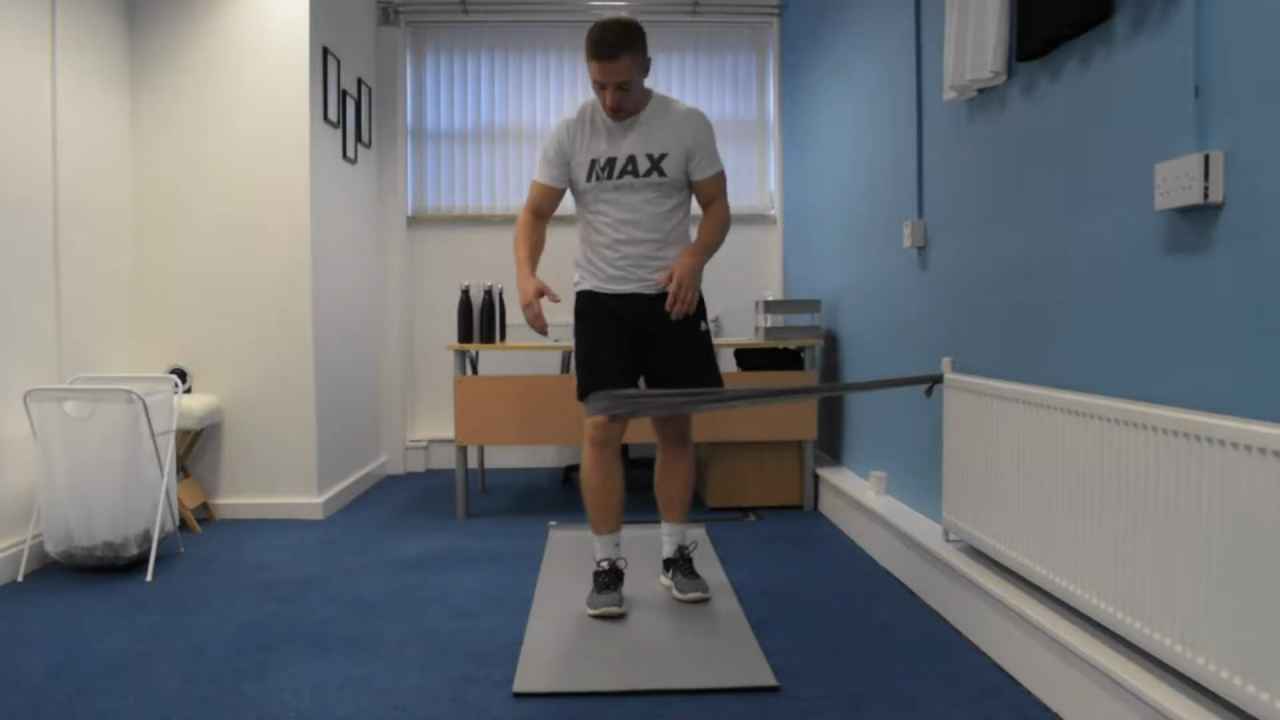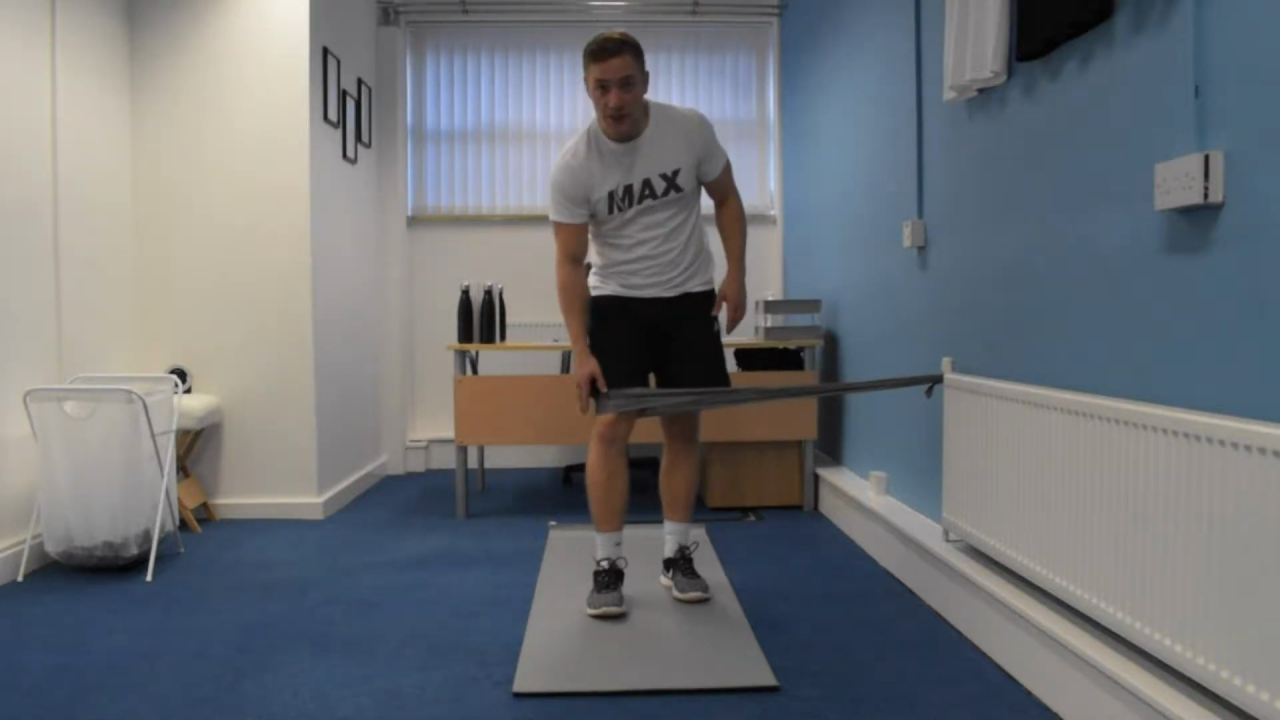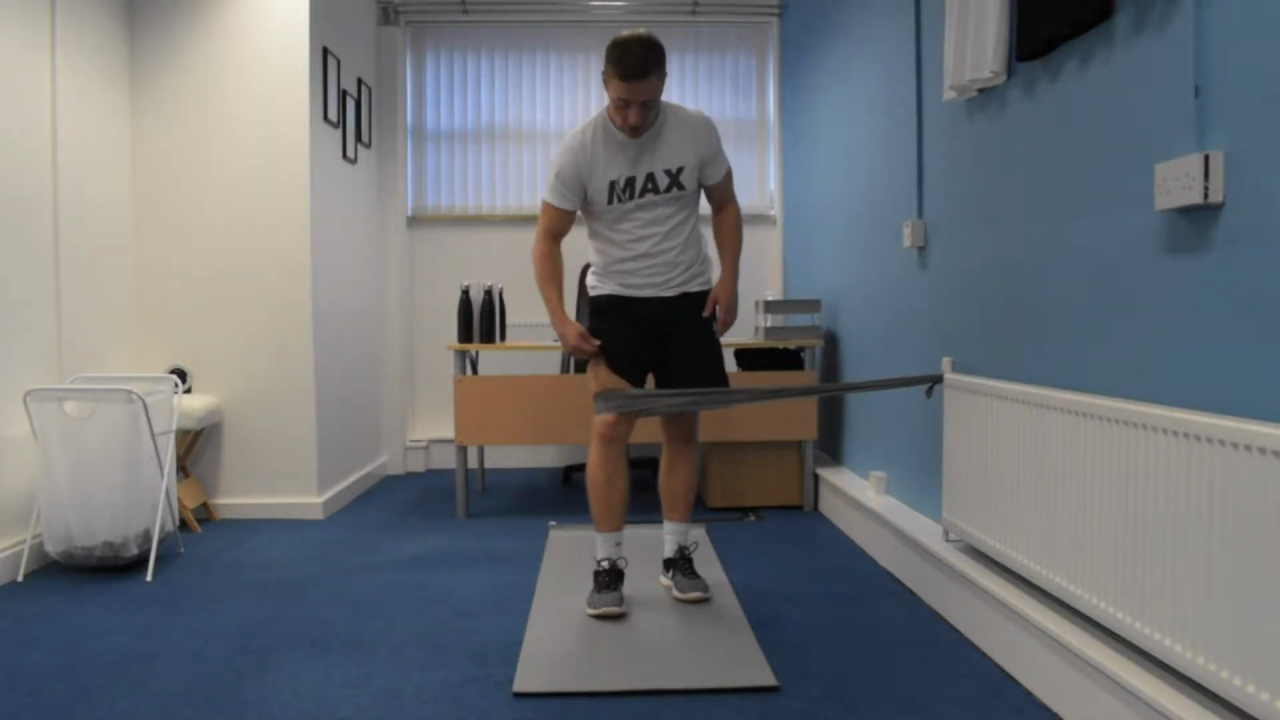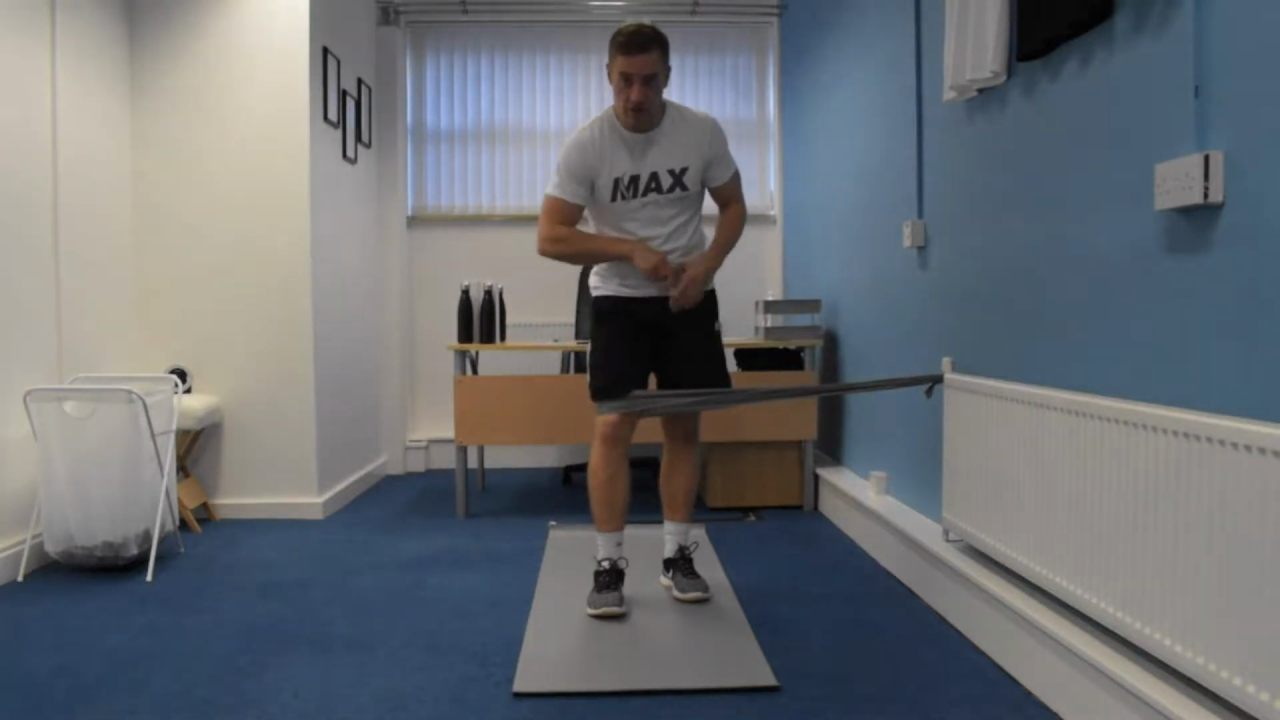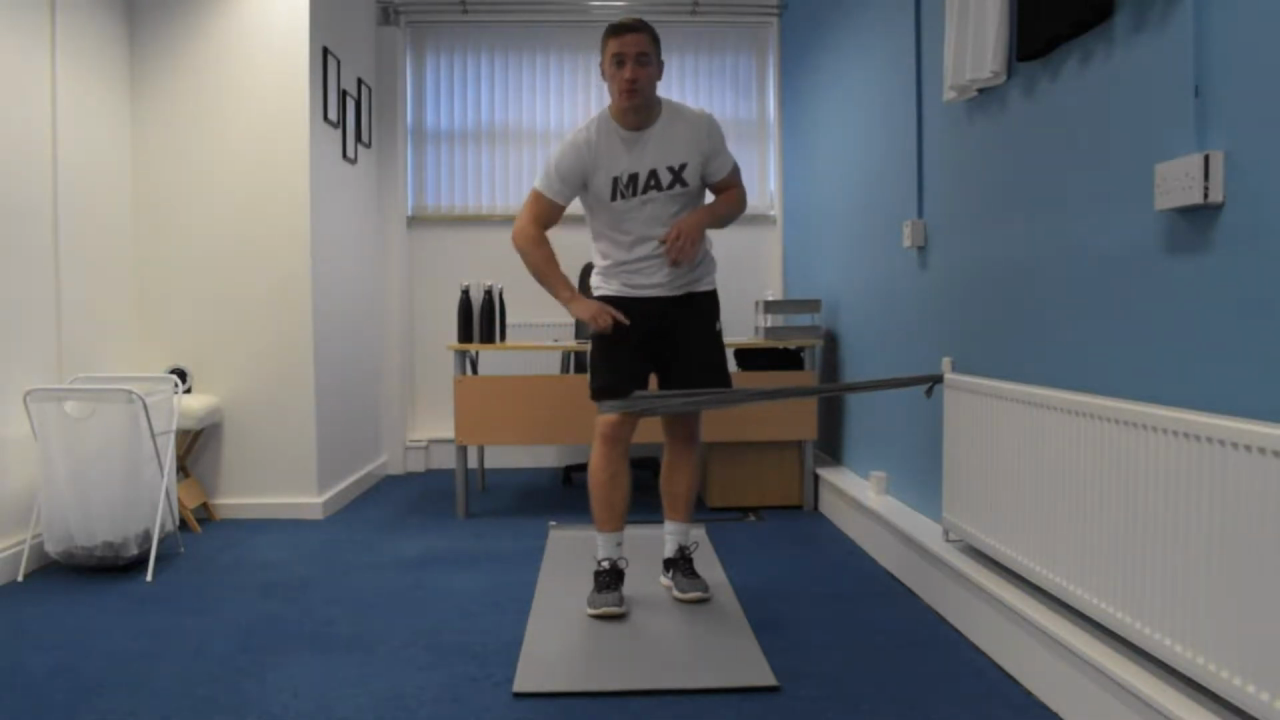
dt=1s
person 1, frame 1
left shoulder: (688, 124)
right shoulder: (569, 133)
left elbow: (716, 207)
right elbow: (536, 212)
left wrist: (694, 258)
right wrist: (526, 274)
left hip: (672, 297)
right hip: (602, 299)
left knee: (675, 428)
right knee: (602, 429)
left ankle: (675, 556)
right ankle: (607, 565)
person 1, frame 2
left shoulder: (690, 128)
right shoulder: (573, 166)
left elbow: (726, 199)
right elbow: (570, 261)
left wrist: (736, 274)
right wrist: (580, 351)
left hip: (690, 299)
right hip: (618, 303)
left knee: (683, 427)
right knee: (610, 426)
left ankle: (677, 555)
right ankle: (608, 565)
person 1, frame 3
left shoulder: (697, 130)
right shoulder: (579, 150)
left elbow: (725, 205)
right elbow: (547, 239)
left wrist: (729, 278)
right wrist: (559, 317)
left hip: (688, 299)
right hip: (617, 302)
left knee: (682, 427)
right knee: (610, 427)
left ankle: (677, 555)
right ankle: (608, 565)
person 1, frame 4
left shoulder: (703, 132)
right shoulder: (585, 146)
left elbow: (733, 205)
right elbow: (551, 236)
left wrist: (709, 262)
right wrist: (631, 251)
left hip: (688, 300)
right hip: (620, 300)
left knee: (683, 428)
right knee: (612, 429)
left ankle: (677, 556)
right ankle: (608, 565)
person 1, frame 5
left shoulder: (699, 128)
right shoulder: (583, 147)
left elbow: (734, 195)
right elbow: (526, 230)
left wrist: (700, 217)
right wrist: (575, 302)
left hip: (691, 297)
right hip: (620, 301)
left knee: (683, 427)
right knee: (612, 429)
left ankle: (677, 556)
right ankle: (608, 566)
